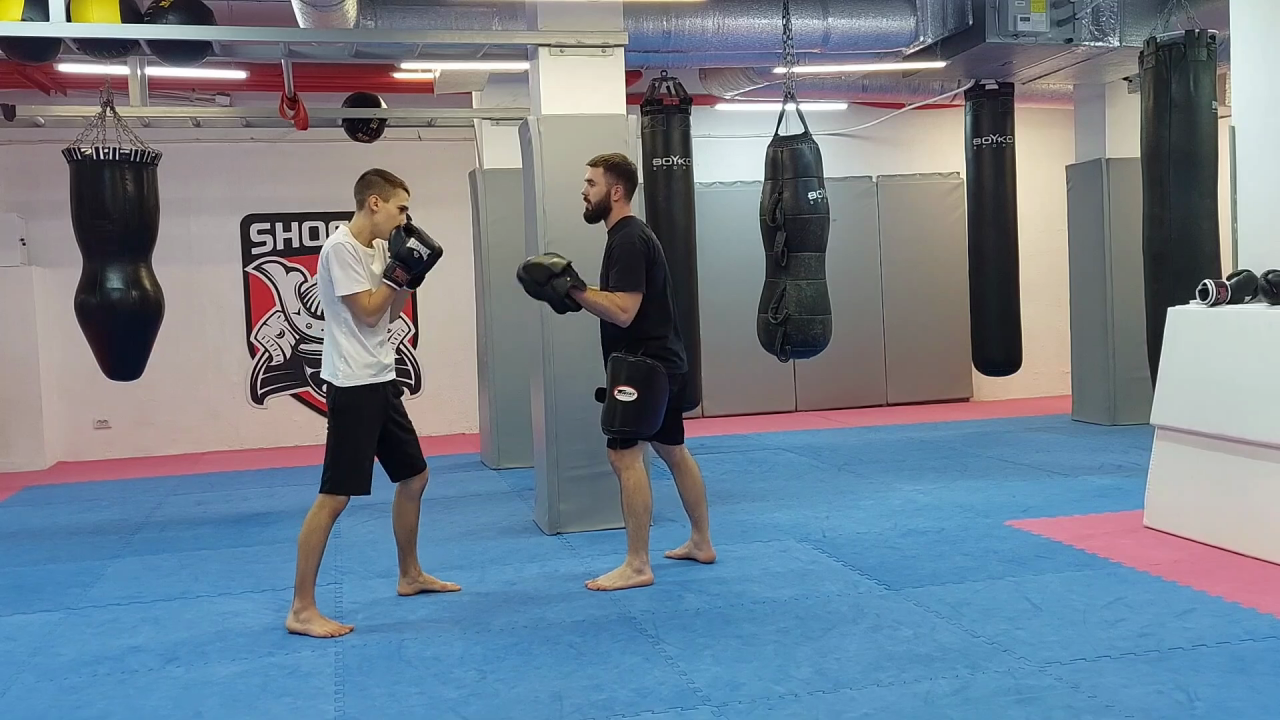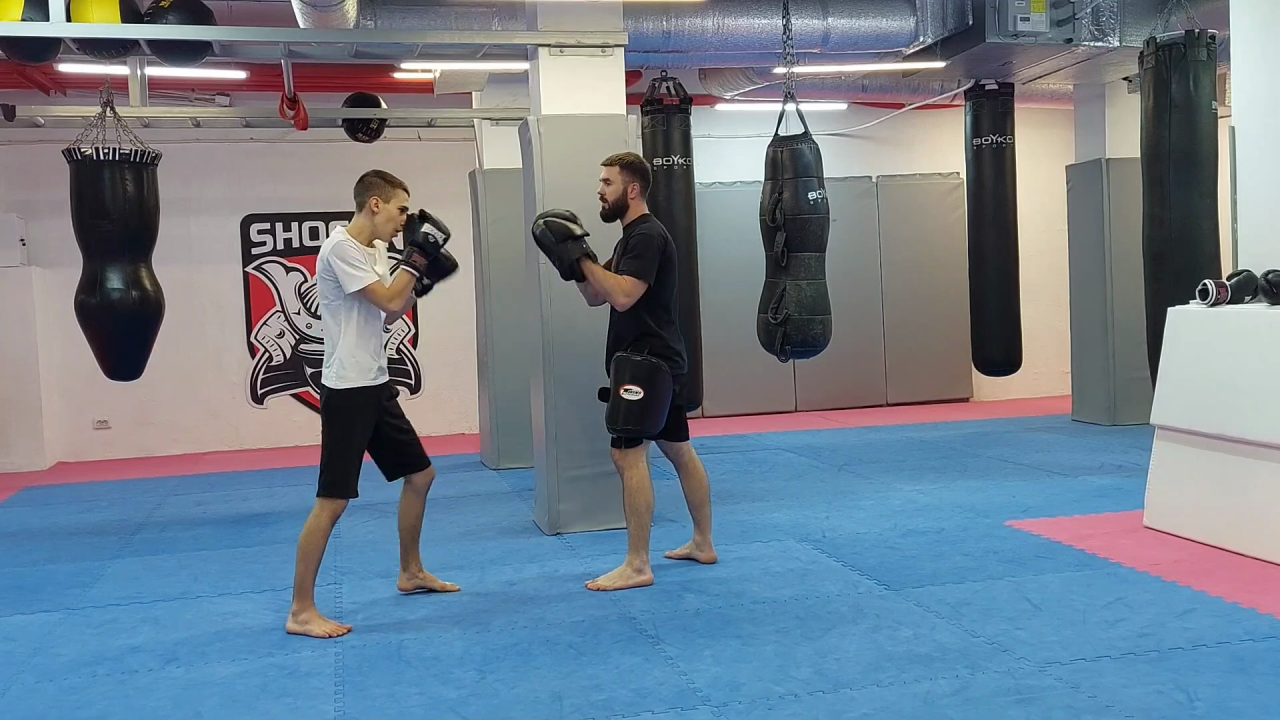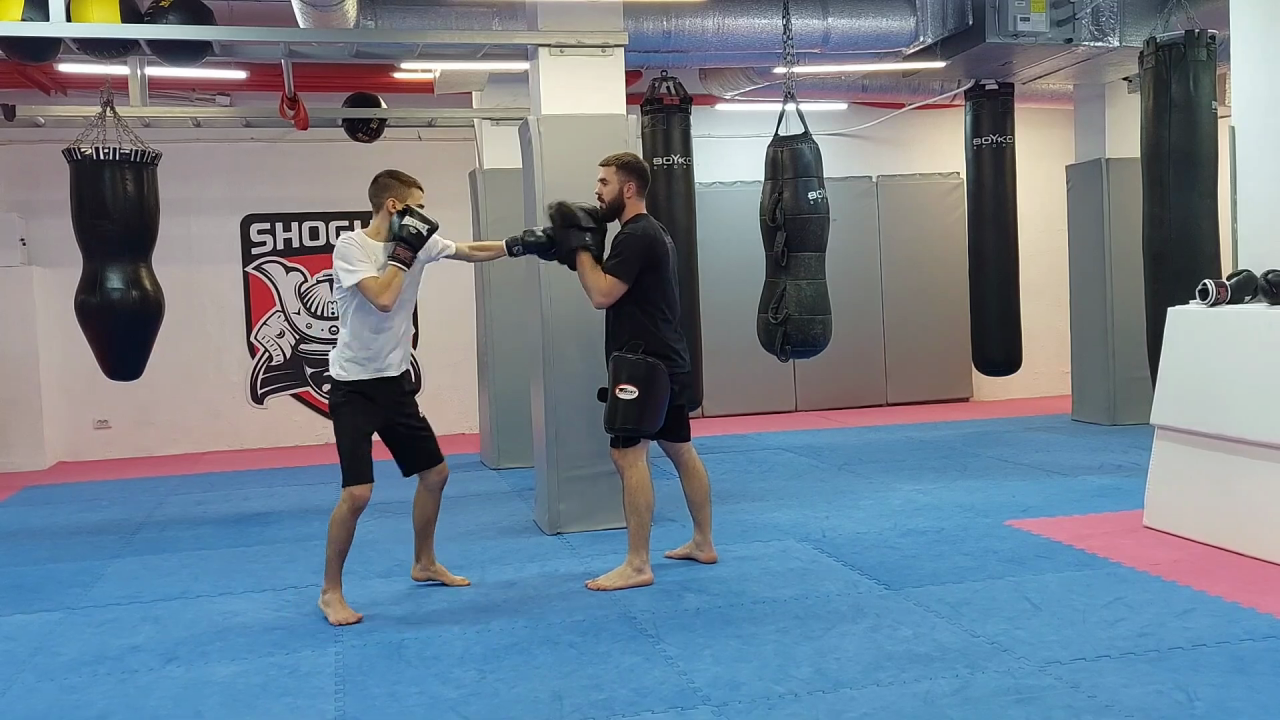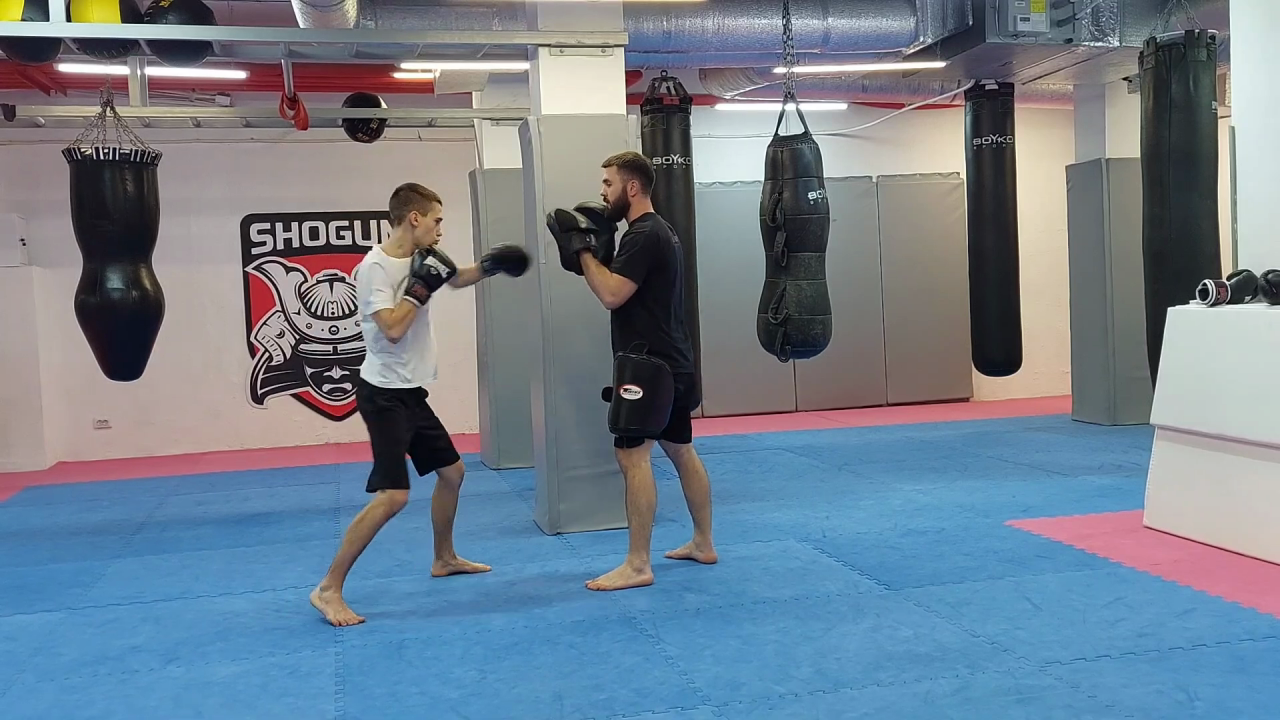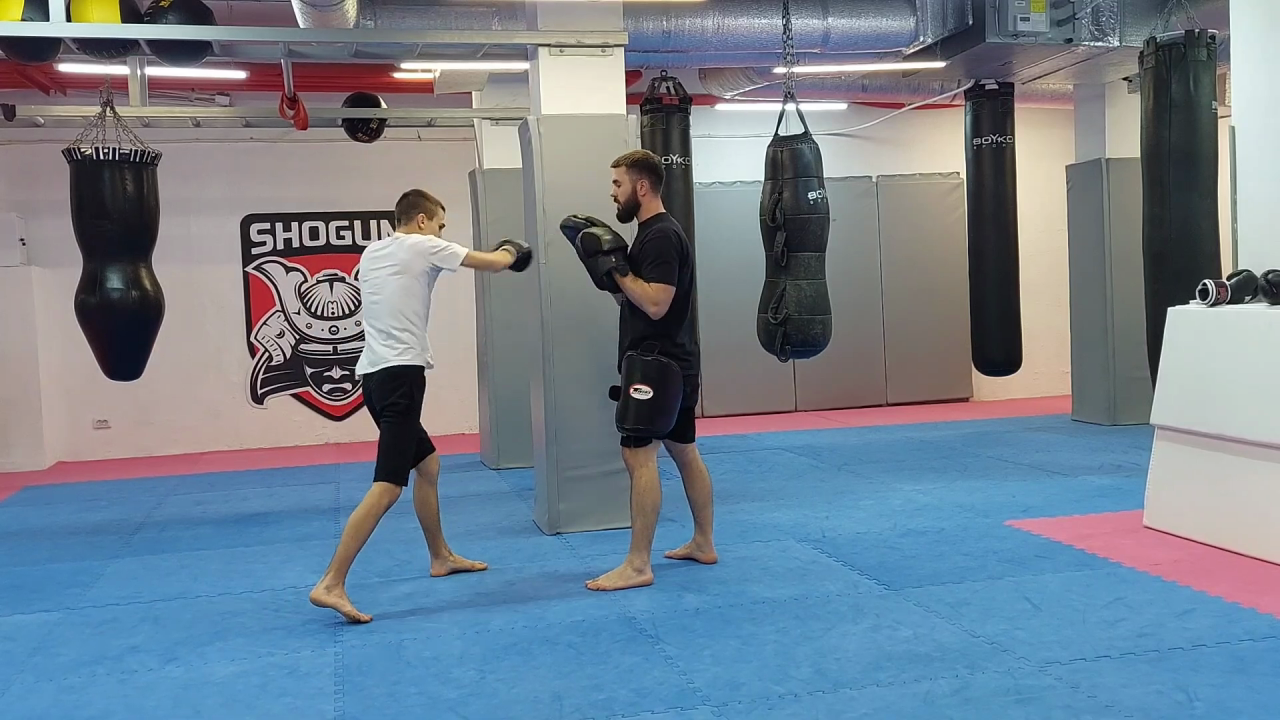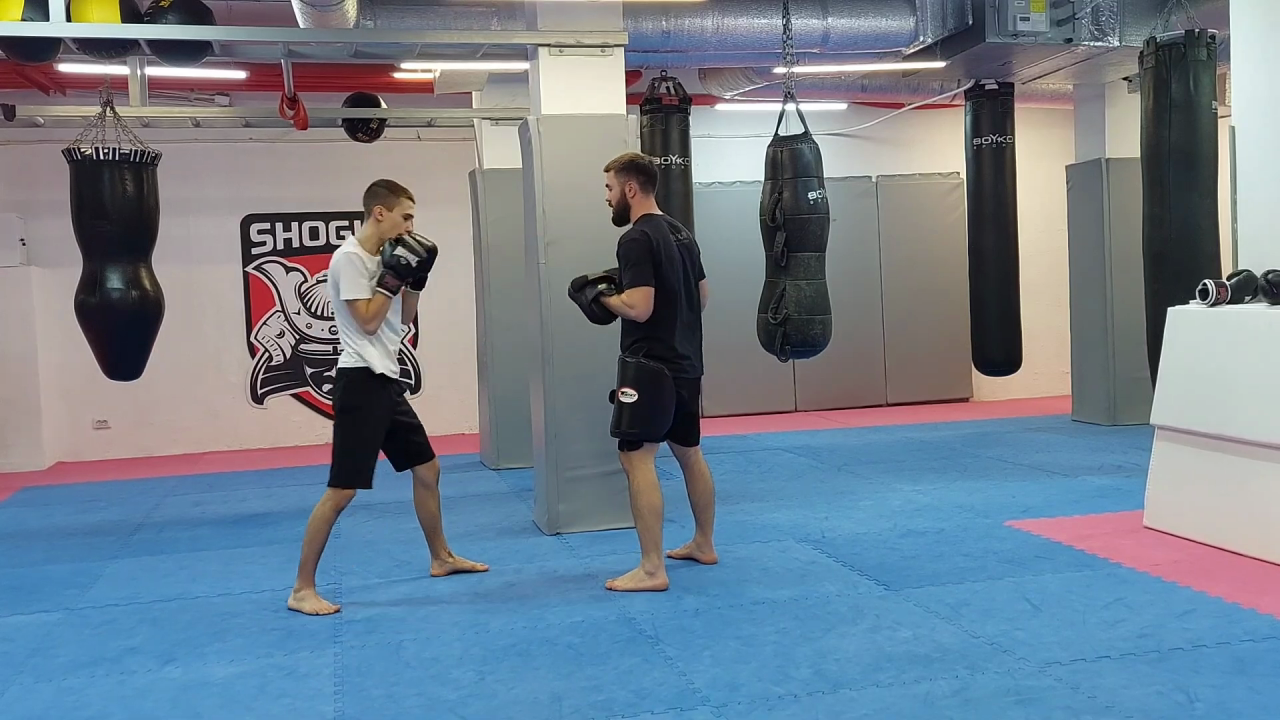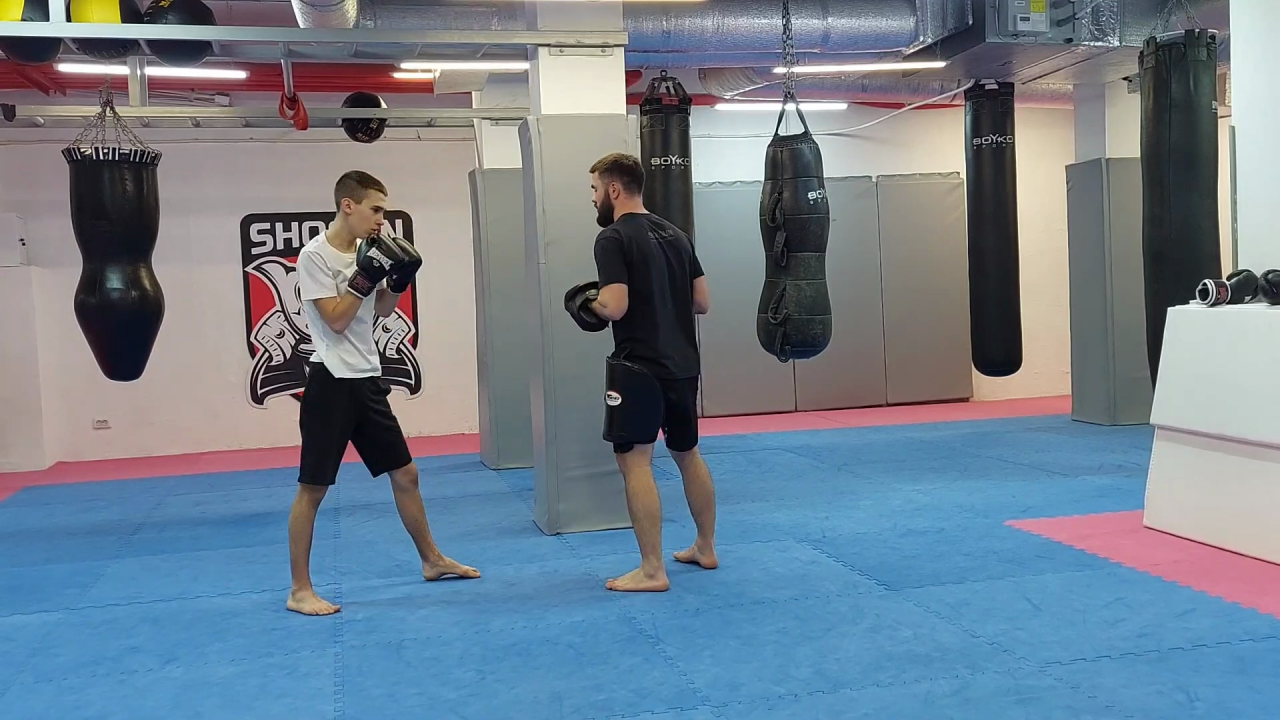
dt=0.3s
person 1, frame 1
left shoulder: (378, 248)
right shoulder: (341, 248)
right elbow: (369, 314)
left wrist: (413, 273)
right wrist: (401, 267)
left hip: (383, 384)
right hip: (353, 389)
left knee: (413, 480)
right knee: (334, 498)
left ankle: (410, 575)
right ankle: (302, 609)
person 1, frame 2
left shoulder: (369, 250)
right shoulder: (341, 248)
left elbow: (390, 313)
right elbow: (390, 302)
left wrist: (423, 279)
right wrist: (417, 257)
left hip: (376, 386)
right hip: (347, 392)
left knee: (420, 476)
right knee: (332, 502)
left ankle: (411, 571)
right ankle: (301, 610)
person 1, frame 3
left shoulder: (415, 241)
right shoulder: (349, 246)
left elbow: (466, 251)
right elbow: (382, 299)
left wrist: (517, 243)
right wrist: (402, 250)
left hip: (394, 382)
right hip: (353, 387)
left knee: (434, 473)
right knee: (357, 492)
left ankle: (424, 562)
right ankle: (331, 590)
person 1, frame 4
left shoulder: (418, 257)
right shoulder: (374, 267)
left elbow: (454, 278)
right elbow: (393, 330)
left wrist: (489, 263)
right wrist: (420, 287)
left hip: (410, 391)
right hip: (383, 393)
left knee: (452, 471)
right knee: (391, 497)
left ankle: (444, 557)
right ankle: (328, 589)
person 1, frame 5
left shoulder: (373, 253)
right shoulder: (425, 247)
right elbow: (501, 257)
right wrist: (512, 250)
left hip: (380, 374)
right hip: (401, 376)
left knee: (427, 466)
right knee: (388, 486)
left ankle: (442, 557)
right ankle: (331, 585)
person 1, frame 6
left shoulder: (385, 255)
right shoulder: (347, 257)
left elbow: (404, 317)
right elbow: (368, 322)
left wrist: (412, 275)
right wrist: (390, 275)
left hip: (384, 382)
right hip: (361, 382)
left knee: (428, 469)
right knee: (343, 489)
left ankle: (441, 557)
right ankle: (302, 587)
person 1, frame 7
left shoulder: (365, 249)
right shoulder: (315, 255)
right elbow: (336, 320)
left wrist: (397, 281)
right wrist: (366, 276)
left hip: (368, 381)
right hip: (331, 383)
left knee: (405, 474)
right knee: (313, 489)
left ankle: (432, 559)
right ankle: (300, 590)
person 2, frame 1
left shoulder: (629, 240)
right shoulder: (626, 235)
left elbow: (623, 312)
right elbow: (609, 304)
left wrist: (574, 289)
right wrist: (572, 289)
left hip: (648, 364)
right hip: (661, 362)
left knee: (625, 455)
right knee: (673, 451)
left ankle: (637, 566)
right ankle: (701, 542)
person 2, frame 2
left shoulder: (648, 235)
right shoulder: (633, 236)
left elbow: (623, 297)
right elbow: (596, 296)
left wrist: (583, 258)
right wrist: (575, 263)
left hip: (649, 363)
right hip: (656, 362)
left knee: (628, 455)
right knee: (680, 450)
left ankle: (638, 565)
right ankle: (703, 543)
person 2, frame 3
left shoulder: (636, 235)
right shoulder: (649, 232)
left elbow: (601, 295)
right elbow: (611, 293)
left wrist: (579, 248)
right wrist: (587, 247)
right hip: (665, 362)
left knee: (628, 455)
right knee: (681, 450)
left ankle: (637, 565)
right ankle: (703, 543)
person 2, frame 4
left shoulder: (645, 235)
right shoulder: (657, 232)
left elbow: (611, 295)
right elbow: (619, 287)
left wrist: (582, 251)
left hip: (652, 364)
right hip: (671, 362)
left knee: (633, 455)
right knee: (681, 450)
left ankle: (638, 565)
right ankle: (704, 543)
person 2, frame 5
left shoulder: (660, 236)
right shoulder: (657, 232)
left elbow: (655, 303)
right elbow: (633, 291)
left wrist: (616, 269)
right wrist: (609, 264)
left hip: (658, 363)
right hip: (673, 362)
left knee: (639, 455)
right knee: (684, 450)
left ankle: (637, 565)
right ankle: (703, 543)
person 2, frame 6
left shoulder: (637, 238)
right shoulder: (680, 234)
left elbow: (639, 308)
right elbow: (700, 298)
left wrist: (603, 296)
left hip: (652, 366)
right hip: (683, 363)
left knee: (637, 458)
right knee: (689, 452)
left ankle: (652, 569)
right ankle: (703, 543)
person 2, frame 7
left shoulder: (613, 238)
right shoulder: (675, 234)
left elbow: (615, 307)
right elbow: (702, 302)
left wrist: (588, 302)
left hip: (641, 368)
right hip: (682, 366)
left knee: (634, 463)
right knee: (688, 455)
left ankle: (652, 571)
right ankle: (705, 548)
